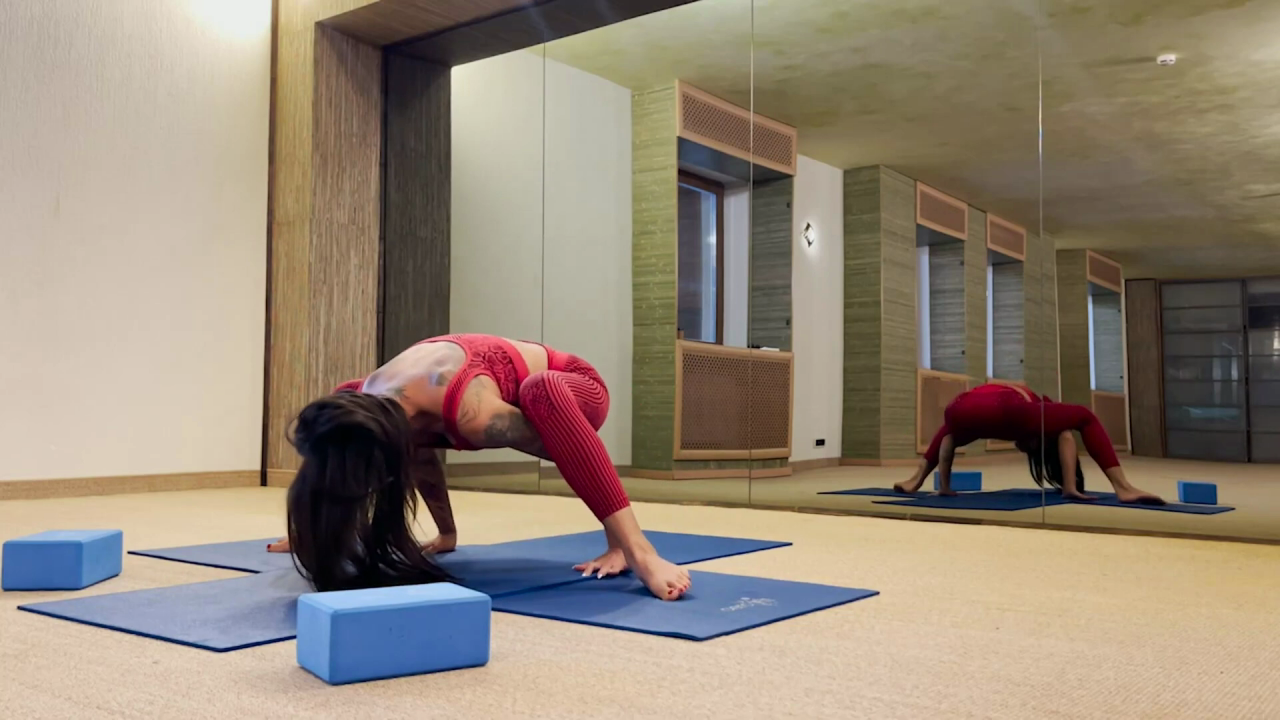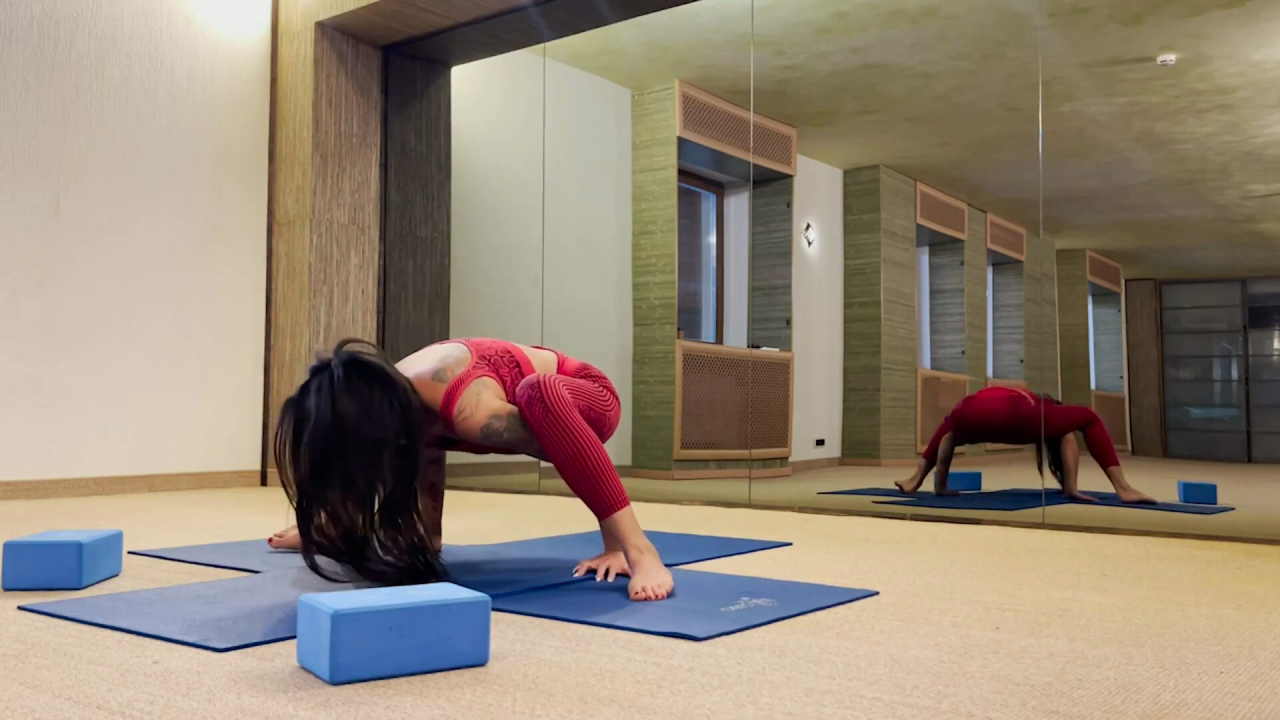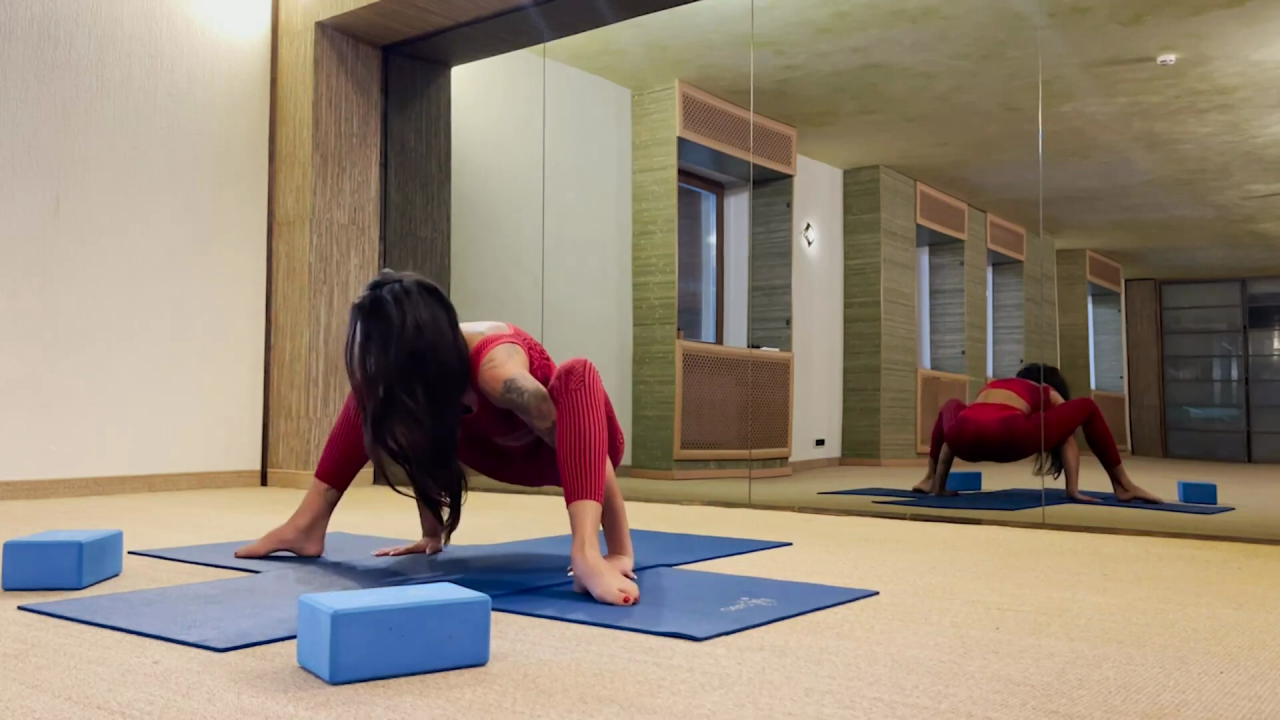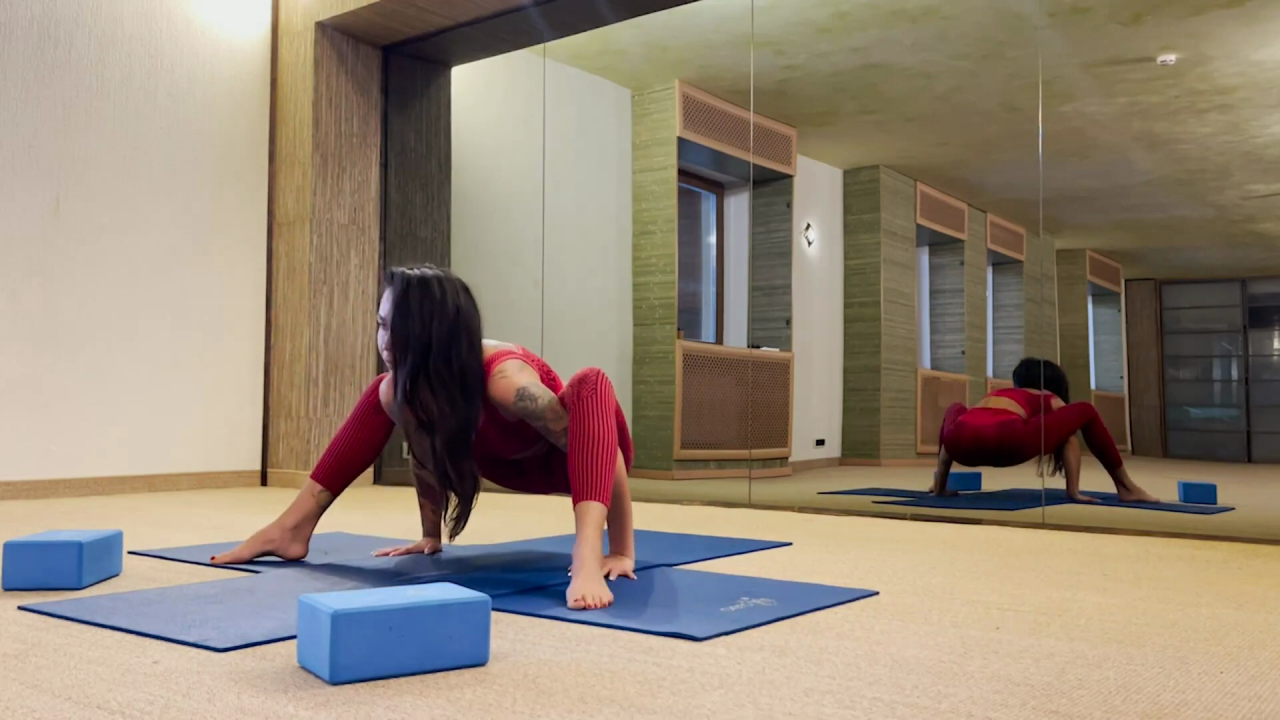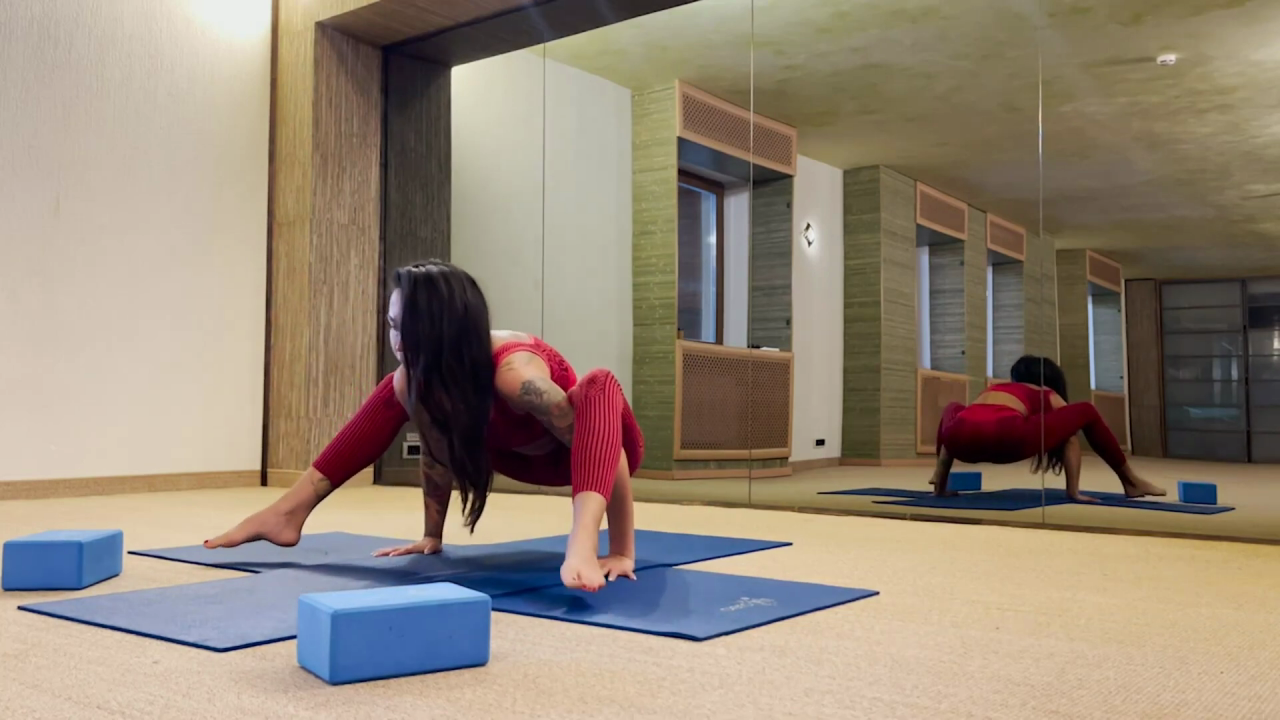
dt=1s
person 1, frame 1
left shoulder: (470, 410)
right shoulder: (365, 404)
left wrist: (622, 546)
right wrist: (446, 533)
left hip: (572, 390)
right hip: (515, 392)
left knee: (540, 393)
left ankle: (636, 548)
person 1, frame 2
left shoulder: (469, 410)
right shoulder: (390, 399)
right elbow: (429, 452)
left wrist: (622, 546)
right wrist: (429, 533)
left hip: (585, 399)
right hip: (533, 415)
left knee: (538, 394)
left ankle: (639, 549)
person 1, frame 3
left shoulder: (496, 369)
right shoulder: (403, 374)
left elbow: (596, 456)
right elbow: (418, 450)
left wrist: (619, 553)
right wrist: (431, 536)
left hip: (563, 451)
right hip: (506, 453)
left knee: (578, 377)
right knee: (375, 393)
left ankle: (587, 554)
right ankle: (309, 527)
person 1, frame 4
left shoulder: (505, 380)
right shoulder: (399, 388)
left elbow: (610, 455)
right elbow: (425, 455)
left wrist: (620, 554)
right wrist: (430, 536)
left hip: (568, 460)
right hip: (513, 463)
left knee: (590, 386)
right knee: (382, 397)
left ankle: (587, 555)
right ankle: (295, 528)
person 1, frame 5
left shoulder: (516, 374)
right shoulder: (414, 377)
left elbow: (614, 455)
right elbow: (436, 453)
left wrist: (621, 553)
right wrist: (432, 536)
left hip: (589, 450)
right hip: (525, 455)
left knee: (599, 386)
right knee: (397, 391)
left ankle: (581, 544)
right ankle: (290, 512)
person 2, frame 1
right shoulder: (1040, 409)
left elbow: (947, 438)
right elbow: (1066, 436)
left wrist: (944, 486)
right wrist: (1071, 488)
left hip: (961, 411)
right hip: (1003, 411)
left knee: (951, 428)
right knee: (1086, 418)
left ankle: (915, 481)
right ankle: (1123, 488)
person 2, frame 2
right shoulder: (1044, 410)
left elbow: (947, 438)
right elbow: (1067, 437)
left wrist: (940, 486)
right wrist: (1071, 488)
left hip: (969, 416)
right hip: (1012, 416)
left knee: (951, 423)
right knee: (1088, 418)
left ankle: (914, 481)
right ankle: (1122, 488)
person 2, frame 3
left shoulder: (993, 386)
right shoulder: (1051, 394)
right elbow: (1068, 437)
left wrist: (939, 485)
right wrist: (1073, 490)
left hip: (966, 437)
right hip: (1009, 437)
left knee: (952, 407)
right knee: (1087, 408)
left ankle: (929, 480)
right ankle: (1123, 487)
person 2, frame 4
left shoulder: (995, 395)
right shoulder: (1052, 400)
left elbow: (948, 438)
right elbow: (1070, 440)
left wrist: (939, 485)
right wrist: (1074, 491)
left hip: (962, 442)
right hip: (1007, 441)
left knee: (955, 410)
right knee: (1085, 412)
left ankle: (941, 485)
right ankle: (1125, 487)
person 2, frame 5
left shoulder: (992, 391)
right shoulder: (1051, 397)
right elbow: (1071, 439)
left wrist: (940, 487)
right wrist: (1073, 491)
left hip: (962, 439)
right hip: (1006, 437)
left knee: (954, 409)
right knee: (1086, 412)
left ankle: (938, 477)
right ankle: (1130, 482)
